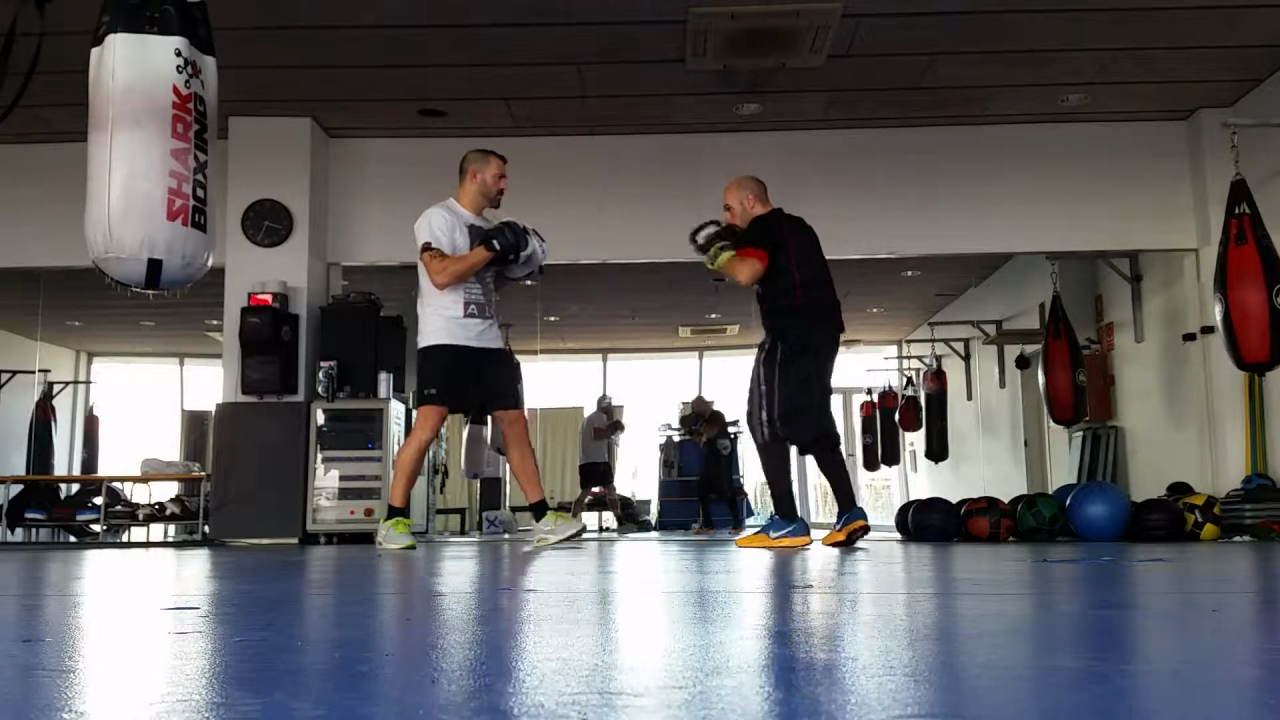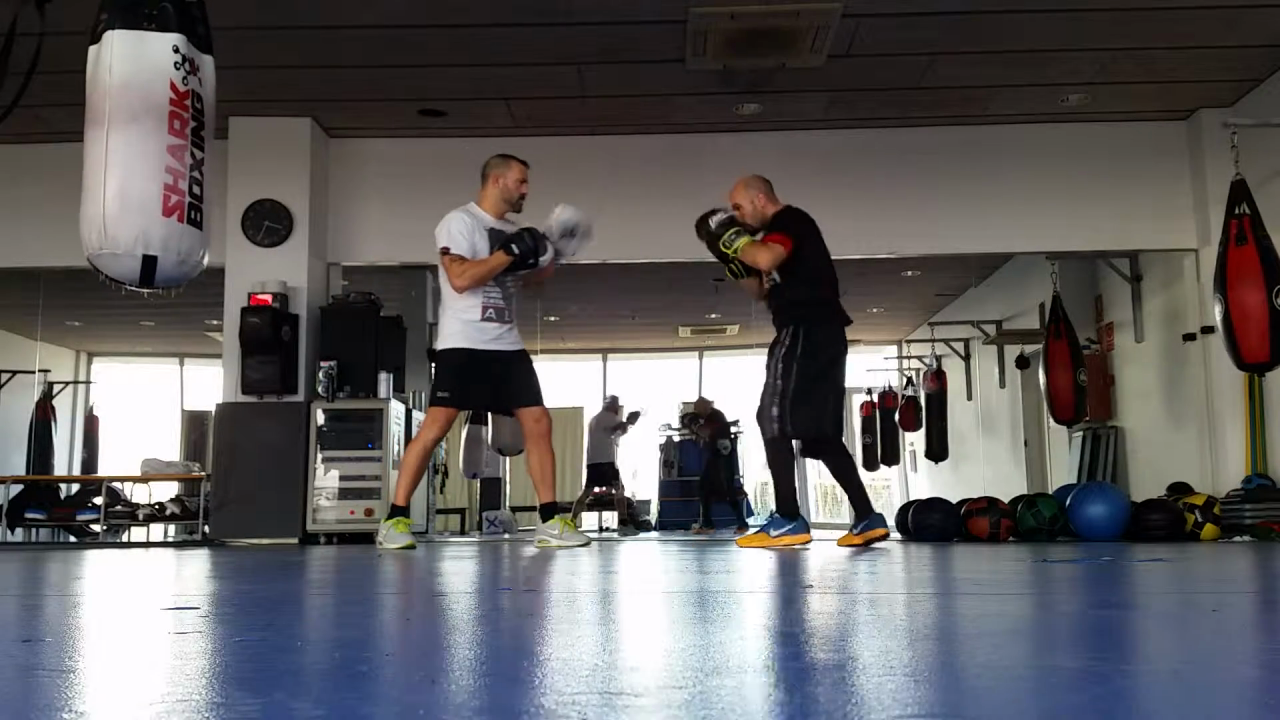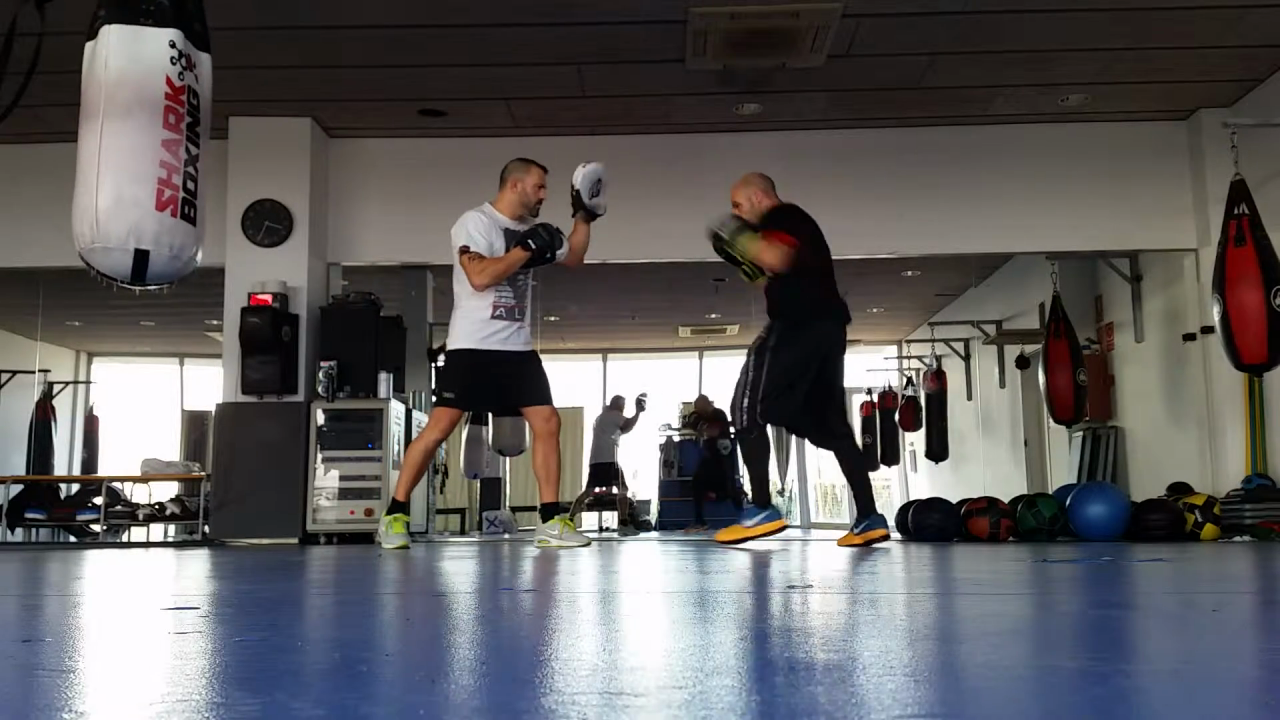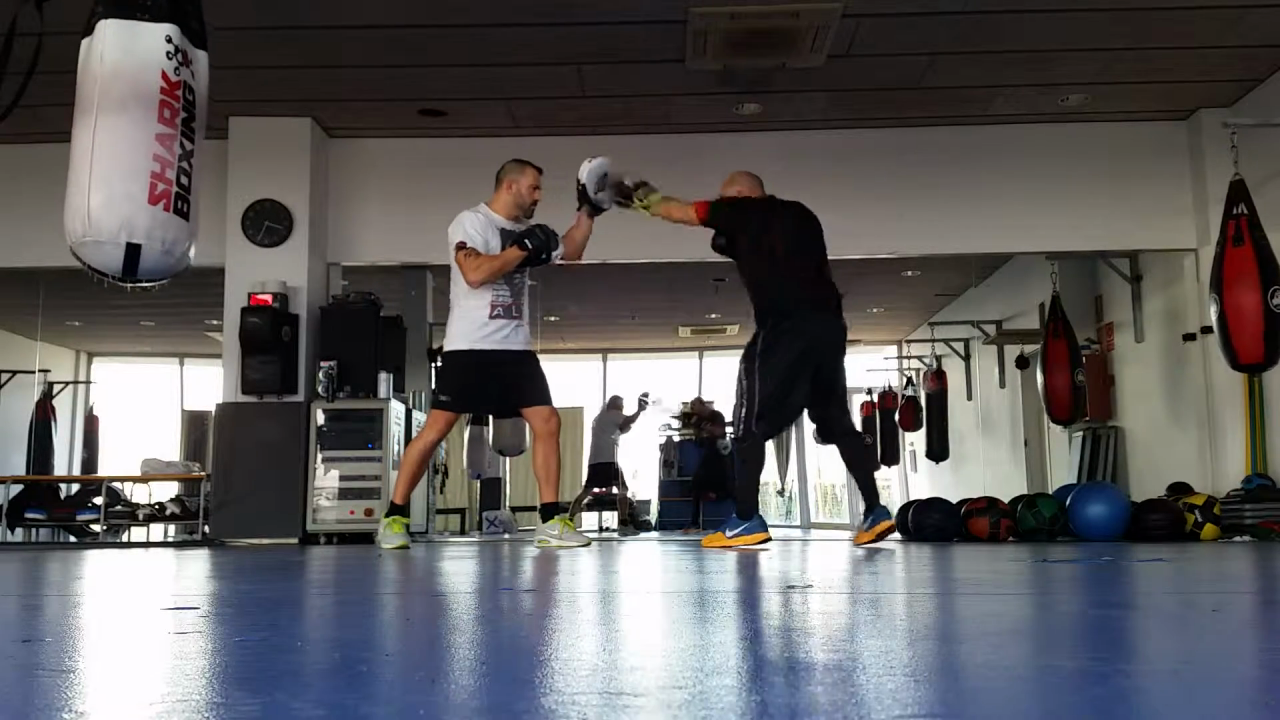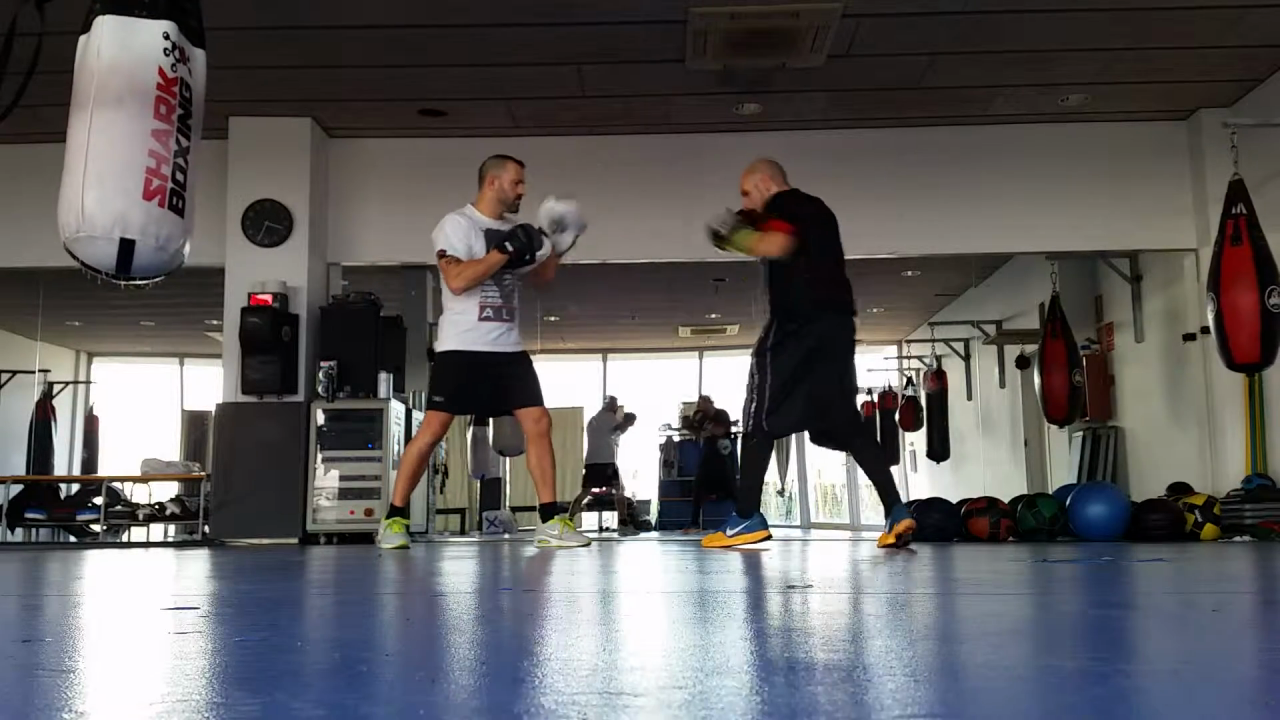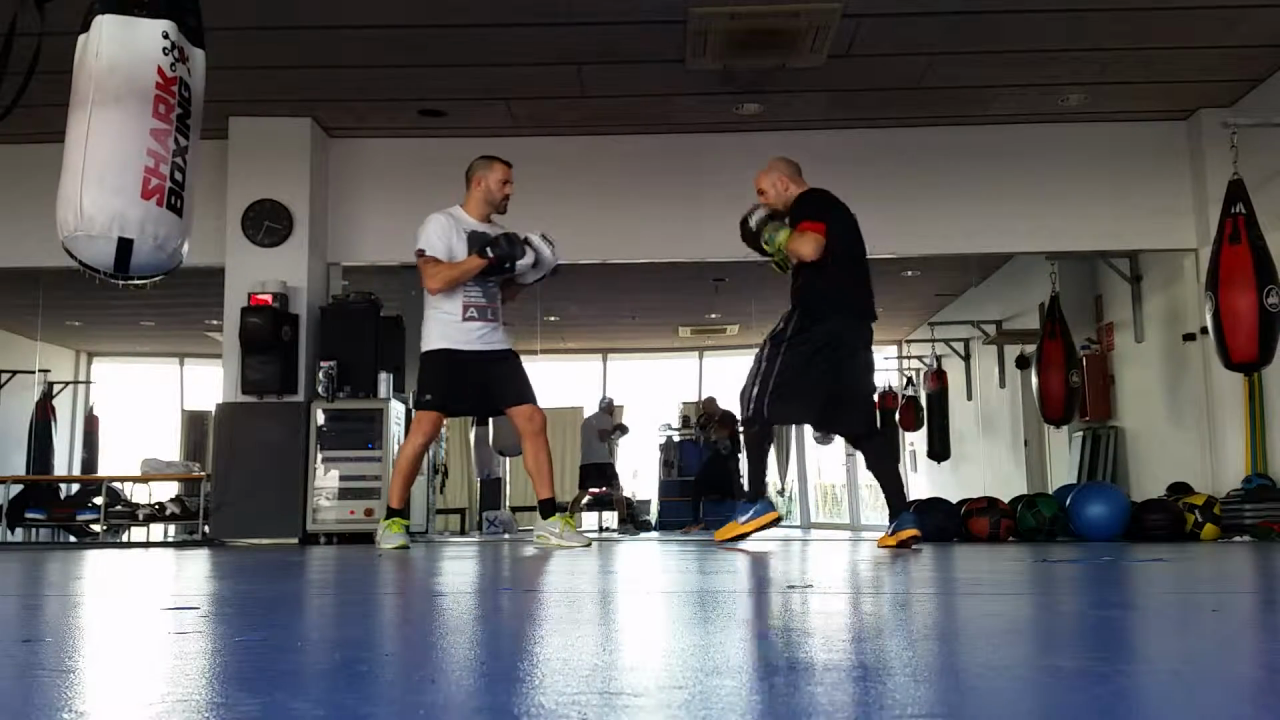
dt=0.2s
person 1, frame 1
left shoulder: (486, 227)
right shoulder: (438, 218)
right elbow: (441, 276)
left wrist: (514, 262)
right wrist: (490, 248)
left hip: (488, 343)
right hip: (445, 342)
left knee: (515, 425)
right knee: (428, 426)
left ankle: (543, 518)
right ankle: (393, 520)
person 1, frame 2
left shoulder: (510, 231)
right shoulder: (459, 222)
left elbow: (535, 278)
right elbow: (460, 280)
left wrist: (551, 255)
right wrist: (509, 251)
left hip: (507, 346)
right hip: (462, 345)
left knee: (539, 423)
right knee: (436, 425)
left ankle: (550, 522)
right ankle: (395, 518)
person 1, frame 3
left shoulder: (528, 229)
right shoulder: (475, 222)
left elbow: (572, 258)
right elbow: (480, 277)
left wrist: (584, 217)
right wrist: (527, 248)
left hip: (518, 348)
right hip: (472, 345)
left knee: (548, 423)
right knee: (440, 425)
left ankle: (551, 521)
right ankle: (395, 515)
person 1, frame 4
left shoulder: (522, 229)
right shoulder: (470, 221)
left elbow: (569, 252)
right elbow: (476, 274)
left wrist: (587, 211)
right wrist: (523, 247)
left hip: (515, 349)
right hip: (469, 347)
left knee: (547, 423)
right knee: (437, 428)
left ankle: (550, 522)
right ankle: (394, 516)
person 1, frame 5
left shoulder: (511, 230)
right shoulder: (456, 224)
left elbow: (541, 276)
right elbow: (458, 281)
left wrist: (556, 246)
right wrist: (505, 250)
left hip: (507, 349)
right hip: (461, 348)
left knee: (539, 424)
right knee: (432, 429)
left ankle: (550, 522)
right ankle: (394, 519)
person 1, frame 6
left shoulder: (498, 235)
right shoulder: (441, 224)
right elbow: (434, 282)
left wrist: (518, 271)
right wrist: (485, 255)
left hip: (494, 348)
right hip: (446, 347)
left knee: (532, 421)
right knee: (424, 430)
left ankle: (550, 520)
right ankle: (393, 519)
person 2, frame 1
left shoulder: (764, 227)
right shoulder: (795, 227)
left elbow: (745, 274)
left wrist: (715, 248)
right wrist: (731, 248)
left hip: (791, 336)
right hip: (820, 334)
left knee: (767, 422)
right knee: (815, 427)
left ankle: (788, 522)
right ankle: (849, 512)
person 2, frame 2
left shoulder: (788, 219)
right shoulder: (790, 226)
left elbow: (764, 257)
right elbow: (759, 289)
left wrist: (729, 235)
right wrist: (731, 256)
left hip: (805, 332)
right hip: (823, 334)
left knee: (775, 420)
right knee: (822, 431)
left ankle: (788, 520)
right ankle: (867, 518)
person 2, frame 3
left shoulder: (783, 216)
right shoulder: (785, 226)
left elbow: (775, 259)
right elbow: (771, 282)
left wrist: (740, 238)
right wrist: (739, 253)
left hip: (796, 328)
right hip: (825, 329)
left knee: (748, 410)
right knee: (832, 425)
left ankle: (762, 509)
right ankle: (869, 517)
person 2, frame 4
left shoulder: (744, 211)
right shoulder: (802, 215)
left elbow: (683, 213)
left wrist: (642, 196)
left hip: (784, 326)
right hip: (827, 324)
left knee: (752, 422)
right knee: (837, 420)
left ankle: (747, 520)
right ankle: (875, 510)
person 2, frame 5
left shoulder: (782, 204)
right shoulder: (817, 210)
left elbow: (775, 248)
left wrist: (737, 234)
right wrist: (755, 235)
left hip: (796, 324)
right hip: (836, 322)
left knee: (760, 417)
right knee: (845, 423)
left ankle: (747, 518)
right ankle: (897, 512)
person 2, frame 6
left shoulder: (810, 203)
right shoulder: (831, 208)
left elbow: (809, 250)
left wrist: (771, 233)
right wrist: (774, 247)
left hip: (815, 320)
right hip: (853, 324)
left knee: (758, 403)
right knee: (861, 424)
left ankle: (756, 502)
right ankle: (902, 517)
